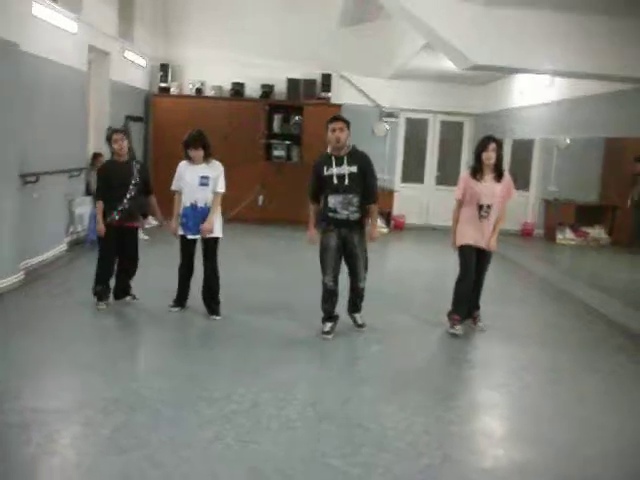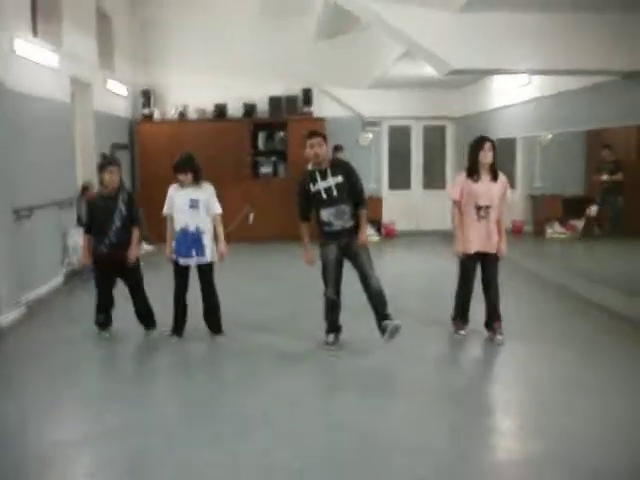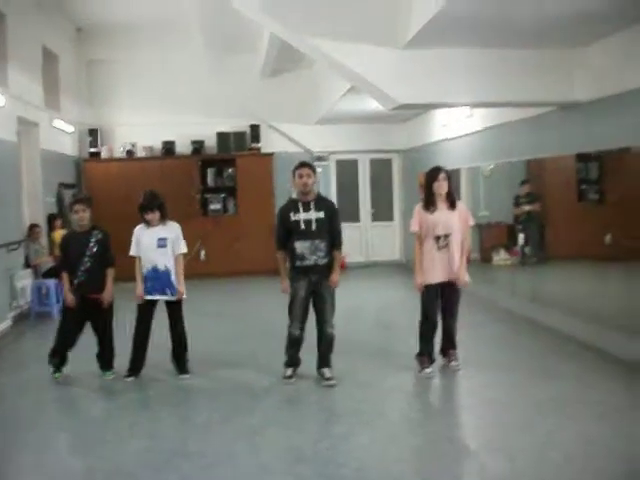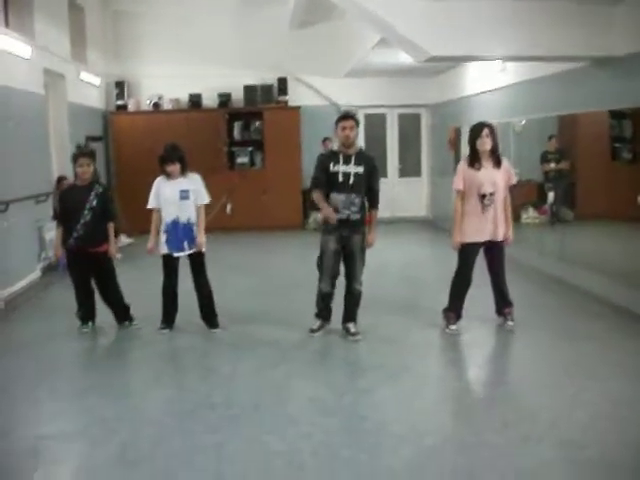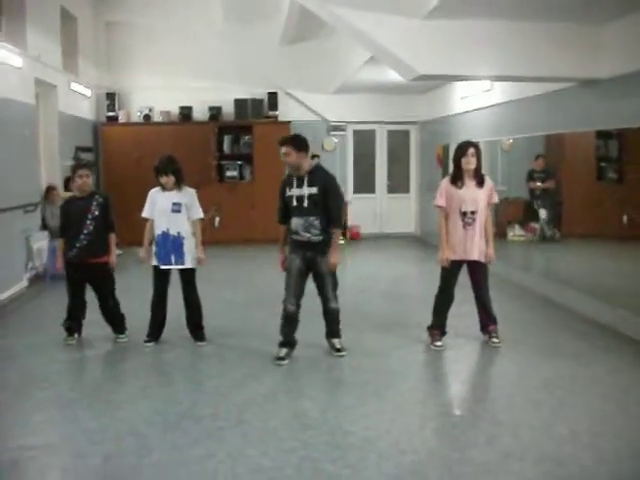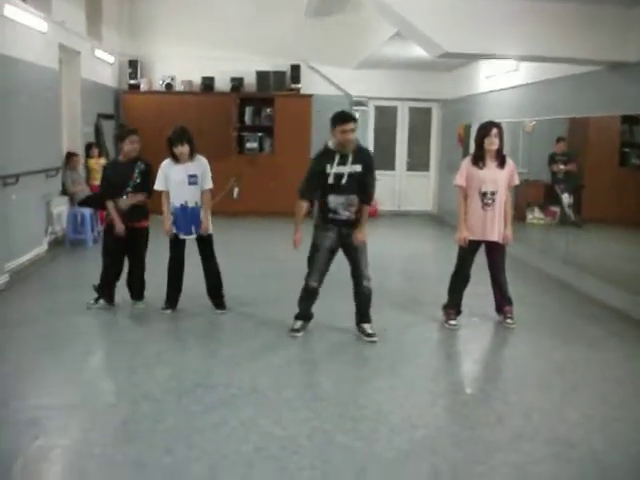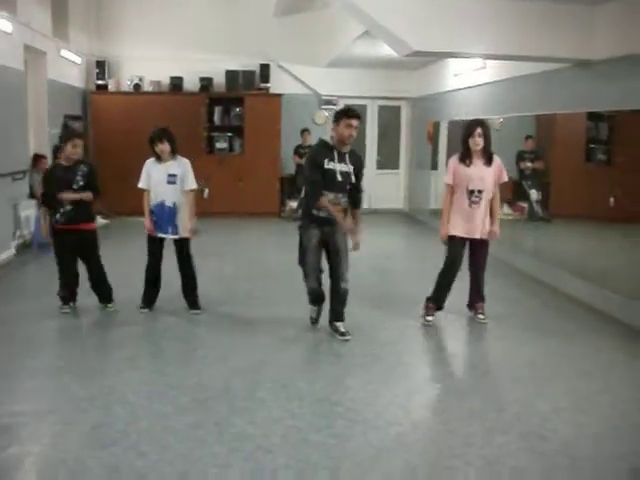
dt=0.7s
person 1, frame 1
left shoulder: (361, 159)
right shoulder: (322, 163)
left elbow: (372, 194)
right elbow: (315, 198)
left wrist: (373, 224)
right wrist: (312, 227)
left hip: (355, 228)
right hip: (330, 229)
left knee: (359, 275)
right knee: (330, 277)
left ankle: (355, 310)
right ankle: (329, 318)
person 1, frame 2
left shoulder: (344, 168)
right shoulder: (306, 180)
left elbow: (360, 200)
right elbow: (304, 217)
left wrist: (363, 229)
right wrist: (306, 247)
left hip: (353, 235)
right hip: (329, 241)
left knee: (370, 278)
right knee: (331, 289)
left ankle: (384, 321)
right ankle: (332, 330)
person 1, frame 3
left shoulder: (327, 206)
right shoulder: (286, 210)
left elbow: (336, 242)
right elbow: (281, 246)
left wrist: (336, 271)
right wrist: (284, 277)
left hip: (324, 274)
right hip: (299, 276)
left knee: (326, 323)
right knee: (296, 323)
left ankle: (324, 366)
right ankle: (291, 363)
person 1, frame 4
left shoulder: (367, 162)
right shoulder: (326, 159)
left elbow: (373, 199)
right elbow: (316, 189)
left wrist: (372, 230)
right wrist: (324, 207)
left hip: (356, 229)
right hip: (331, 229)
left knee: (354, 279)
right knee: (327, 277)
left ankle: (349, 321)
right ankle: (322, 316)
person 1, frame 5
left shoulder: (325, 179)
right shoulder: (287, 182)
left elbow: (336, 218)
left wrist: (334, 251)
right wrist: (282, 249)
left hip: (322, 249)
right hip: (297, 250)
left knee: (329, 297)
right knee: (291, 300)
left ankle: (334, 337)
right ankle: (287, 343)
person 1, frame 6
left shoulder: (365, 156)
right shoulder: (322, 158)
left elbow: (367, 196)
right elbow: (306, 194)
left wrist: (362, 227)
right wrist: (298, 228)
left hip: (353, 226)
right hip: (326, 226)
left knee: (362, 276)
right knee: (315, 275)
left ankle: (364, 322)
right ankle: (303, 317)
person 1, frame 7
left shoulder: (355, 160)
right shoulder: (318, 153)
left elbow: (355, 198)
right elbow: (314, 193)
left wrist: (356, 231)
right wrist: (338, 217)
left hip: (338, 226)
right hip: (313, 223)
left knee: (340, 276)
right knee: (311, 272)
left ankle: (337, 320)
right ankle: (316, 303)
person 2, frame 1
left shoulder: (504, 179)
right shoulder: (467, 177)
left elbow: (502, 211)
right elbow: (458, 207)
left wrist: (494, 236)
right wrist: (453, 233)
left hip: (486, 238)
right hip: (467, 235)
left knee: (479, 278)
right knee: (466, 275)
left ankle: (472, 311)
right ankle: (456, 316)
person 2, frame 2
left shoulder: (500, 179)
right shoulder: (463, 179)
left elbow: (501, 212)
right elbow: (456, 211)
left wrist: (502, 239)
right wrist: (459, 240)
left hip: (491, 241)
right hip: (469, 241)
left knee: (491, 283)
right knee: (466, 282)
left ankle: (494, 324)
right ankle: (460, 319)
person 2, frame 3
left shoulder: (459, 208)
right shoulder: (421, 210)
left elbow: (465, 240)
right elbow: (418, 243)
left wrist: (462, 267)
right wrist: (418, 273)
left hip: (453, 272)
right hip: (430, 273)
left knee: (450, 314)
right knee: (429, 316)
left ankle: (449, 350)
right ankle: (425, 357)
person 2, frame 4
left shoulder: (503, 165)
right shoulder: (465, 166)
left elbow: (506, 198)
right elbow: (459, 200)
left wrist: (509, 227)
right wrist: (456, 232)
left hip: (496, 230)
right hip: (471, 231)
left knee: (498, 272)
right knee: (464, 273)
left ankle: (505, 309)
right ankle: (452, 314)
person 2, frame 5
left shoulder: (486, 184)
right shoulder: (448, 184)
left elbow: (488, 216)
right elbow: (443, 218)
left wrist: (490, 245)
right wrist: (443, 248)
left hip: (478, 248)
right hip: (454, 249)
left knee: (482, 290)
right knee: (446, 290)
left ankle: (490, 327)
right ankle: (436, 330)
person 2, frame 6
left shoulder: (507, 165)
right shoulder: (469, 164)
left elbow: (507, 198)
right elbow: (462, 198)
left wrist: (508, 227)
right wrist: (461, 227)
left hip: (496, 229)
right hip: (472, 229)
left knee: (498, 271)
right knee: (462, 270)
left ankle: (505, 308)
right ankle: (451, 309)
person 2, frame 7
left shoulder: (494, 163)
right shoulder: (456, 162)
left elbow: (495, 194)
right elbow: (448, 194)
left wrist: (495, 222)
right wrist: (444, 223)
left hip: (482, 225)
right hip: (458, 225)
left knee: (478, 268)
right knee: (452, 265)
left ankle: (477, 304)
right ankle: (433, 303)
person 3, frame 1
left shoulder: (216, 167)
right shoulder: (183, 167)
left elbow: (218, 196)
right elbow: (178, 195)
left wrist: (209, 220)
right wrist: (175, 219)
left hip: (210, 224)
right hip: (187, 222)
left knee: (210, 265)
right knee: (185, 263)
left ankle: (212, 305)
right ankle: (180, 299)
person 3, frame 2
left shoulder: (207, 189)
right shoulder: (173, 191)
left elbow: (216, 217)
right elbow: (170, 219)
left wrist: (221, 242)
right wrist: (169, 245)
left hip: (203, 247)
right hip: (181, 247)
left knee: (208, 287)
right knee: (180, 289)
left ankle: (215, 326)
right ankle: (177, 328)
person 3, frame 3
left shoulder: (173, 228)
right shoulder: (139, 231)
left elbow: (179, 257)
right elbow: (138, 260)
left wrist: (181, 283)
right wrist: (139, 285)
left hip: (171, 285)
right hip: (148, 287)
left knee: (177, 326)
right knee: (141, 327)
left ankle: (181, 364)
right ankle: (134, 368)
person 3, frame 4
left shoulder: (194, 180)
right shoulder: (159, 183)
left elbow: (200, 209)
right elbow: (156, 213)
left wrist: (201, 235)
right wrist: (153, 238)
left hip: (192, 238)
right hip: (169, 240)
left knee: (201, 279)
right knee: (169, 281)
left ankle: (210, 318)
right ankle: (168, 319)
person 3, frame 5
left shoulder: (189, 194)
right shoulder: (154, 194)
left elbow: (196, 223)
right elbow: (150, 222)
left wrist: (199, 248)
right wrist: (145, 248)
left hip: (185, 251)
right hip: (161, 253)
left knee: (190, 292)
right knee: (159, 293)
left ankle: (197, 331)
right ankle: (154, 332)
person 3, frame 6
left shoulder: (201, 163)
right shoulder: (166, 166)
left elbow: (206, 193)
right elbow: (165, 195)
left wrist: (206, 219)
right wrist: (166, 220)
left hip: (199, 220)
right hip: (177, 222)
left knee: (209, 259)
right knee: (175, 261)
left ankle: (217, 298)
right ankle: (171, 300)
person 3, frame 7
left shoulder: (183, 164)
right shoulder: (149, 165)
left elbow: (189, 193)
right elbow: (146, 193)
left wrist: (191, 220)
right wrist: (147, 219)
left hip: (179, 222)
right hip: (156, 222)
left knee: (185, 260)
right knee: (153, 261)
left ankle: (192, 300)
right ankle: (148, 299)
person 4, frame 1
left shoulder: (138, 167)
right shoulder: (106, 168)
left elbow: (148, 192)
right elbow: (100, 197)
left wrist: (158, 213)
right wrist: (99, 221)
left hip: (131, 222)
right hip: (111, 223)
left knee: (130, 260)
right knee: (107, 259)
left ankle: (122, 292)
right ankle: (101, 295)
person 4, frame 2
left shoulder: (126, 196)
right shoulder: (94, 201)
left elbow: (135, 224)
right elbow: (89, 230)
left wrist: (135, 247)
right wrist: (87, 253)
left hip: (126, 253)
right hip: (103, 255)
left knee: (137, 289)
right knee: (104, 291)
left ankle: (149, 324)
right ankle: (103, 324)
person 4, frame 3
left shoulder: (101, 235)
right shoulder: (67, 239)
left elbow: (110, 265)
right elbow: (64, 269)
left wrist: (108, 289)
right wrist: (67, 292)
left hip: (99, 294)
right hip: (76, 295)
left knee: (104, 332)
right knee: (67, 331)
left ankle: (106, 366)
right ankle: (57, 364)
person 4, frame 4
left shoulder: (100, 190)
right shoulder: (66, 193)
left elbow: (109, 219)
right elbow: (61, 222)
left wrist: (112, 243)
right wrist: (59, 245)
left hip: (99, 247)
right hip: (75, 249)
left knee: (108, 284)
right knee: (81, 286)
left ankle: (124, 317)
right ankle: (86, 319)
person 4, frame 5
left shoulder: (101, 200)
right shoulder: (67, 204)
left elbow: (110, 229)
right elbow: (62, 234)
left wrist: (113, 254)
right wrist: (60, 257)
left hip: (100, 258)
right hip: (75, 260)
left knee: (107, 296)
right knee: (75, 297)
left ankle: (119, 329)
right ankle: (73, 330)
person 4, frame 6
left shoulder: (143, 166)
right shoulder: (110, 168)
left elbow: (147, 193)
right elbow: (107, 198)
left wrist: (129, 201)
right wrist: (117, 220)
left hip: (138, 222)
right hip: (116, 222)
left knee: (137, 261)
right knee: (111, 261)
left ankle: (137, 296)
right ankle: (105, 296)
person 4, frame 7
left shoulder: (87, 168)
right shoulder: (52, 172)
left elbow: (94, 193)
right elbow: (46, 199)
left wrist: (72, 196)
left hip: (85, 225)
right hip: (61, 227)
left knee: (94, 263)
right knee: (66, 265)
left ankle: (106, 298)
right ankle: (68, 299)
